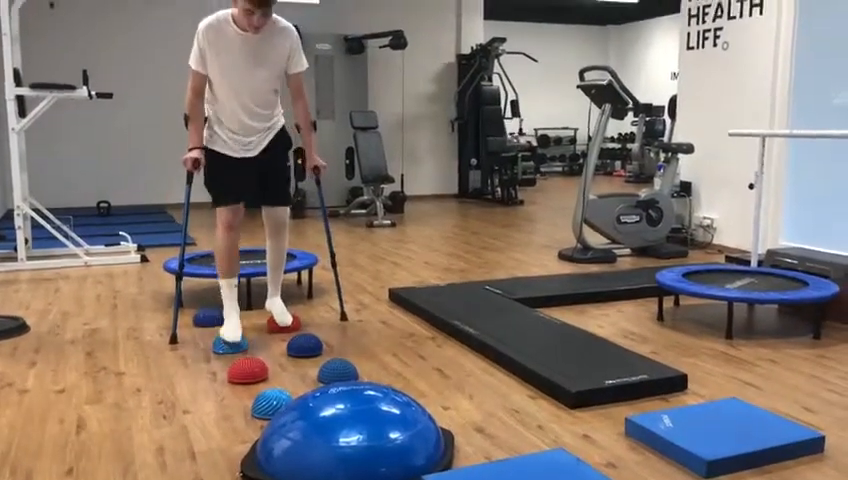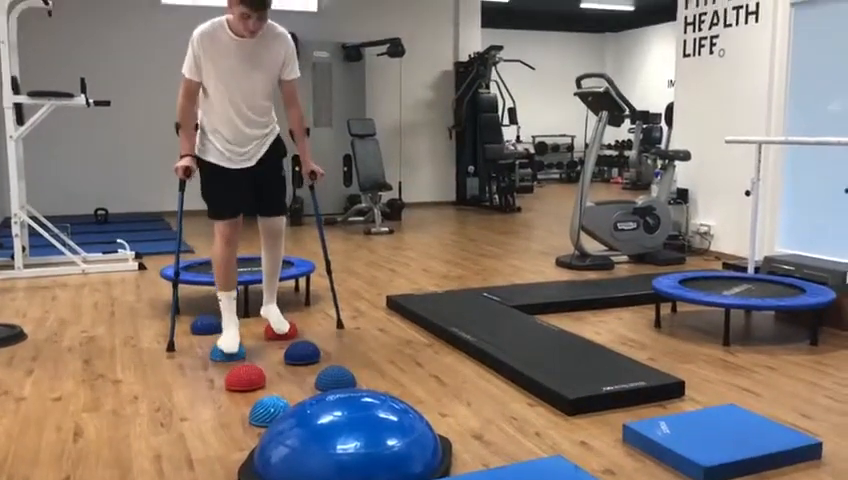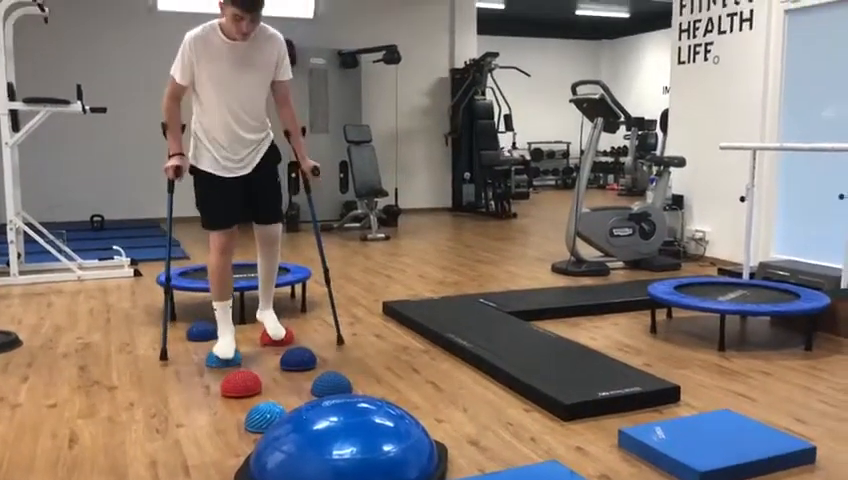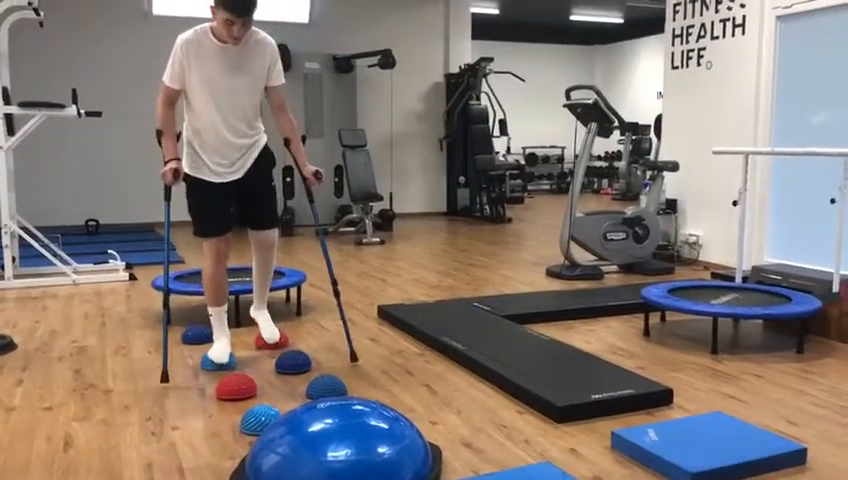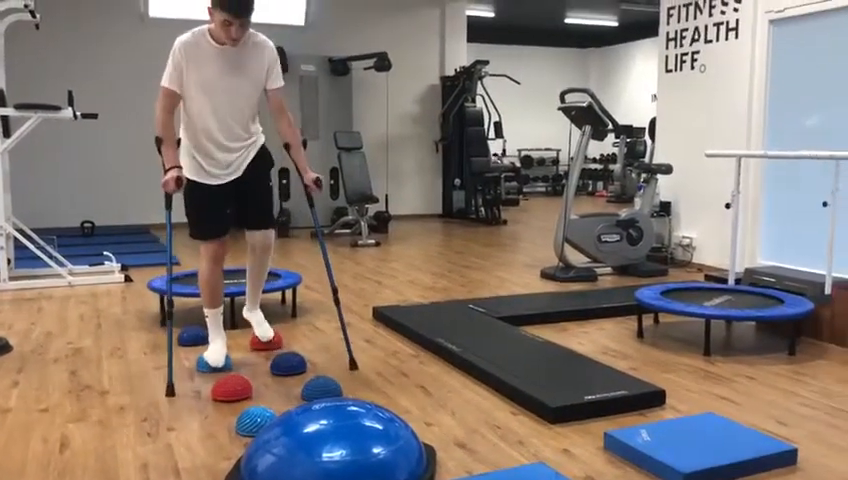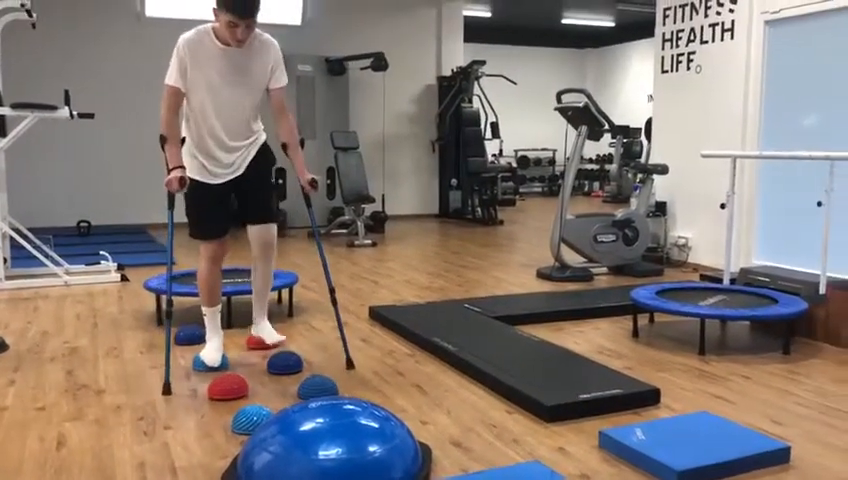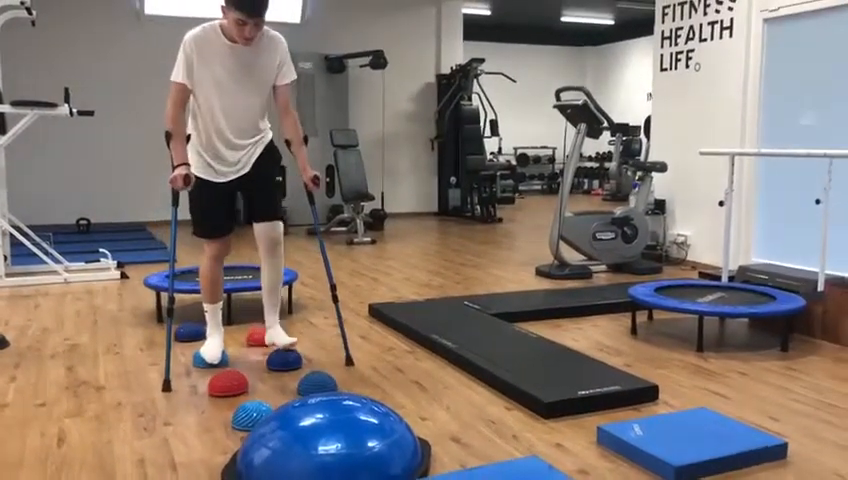
dt=0.2s
person 1, frame 1
left shoulder: (286, 34)
right shoulder: (210, 30)
left elbow: (298, 95)
right elbow: (196, 92)
left wrist: (310, 151)
right wrist: (195, 145)
left hip: (271, 138)
right hip: (222, 141)
left knee: (278, 219)
right knee: (228, 220)
left ankle: (274, 297)
right ankle: (230, 312)
person 1, frame 2
left shoulder: (281, 40)
right shoulder: (205, 37)
left elbow: (292, 102)
right elbow: (187, 97)
left wrist: (306, 157)
right wrist: (187, 153)
left hip: (265, 146)
right hip: (217, 152)
left knee: (274, 228)
right knee: (226, 232)
left ankle: (270, 304)
right ankle: (229, 322)
person 1, frame 3
left shoulder: (274, 42)
right shoulder: (197, 41)
left elbow: (284, 103)
right elbow: (172, 99)
left wrist: (303, 155)
right wrist: (175, 152)
left hip: (260, 153)
right hip: (211, 159)
left knee: (271, 235)
right knee: (222, 242)
left ankle: (266, 308)
right ankle: (225, 329)
person 1, frame 4
left shoulder: (265, 46)
right shoulder: (188, 45)
left elbow: (279, 108)
right elbow: (166, 104)
left wrist: (303, 161)
right wrist: (172, 157)
left hip: (253, 157)
right hip: (204, 164)
left knee: (266, 239)
right knee: (216, 249)
left ankle: (260, 307)
right ankle: (220, 334)
person 1, frame 5
left shoulder: (264, 49)
right shoulder: (186, 47)
left elbow: (280, 112)
right elbow: (166, 109)
left wrist: (304, 168)
right wrist: (172, 165)
left hip: (250, 157)
right hip: (201, 166)
left knee: (262, 240)
right knee: (213, 251)
left ankle: (252, 308)
right ankle: (216, 336)
person 1, frame 6
left shoulder: (268, 48)
right shoulder: (190, 45)
left elbow: (281, 112)
right elbow: (170, 108)
left wrist: (300, 168)
right wrist: (175, 165)
left hip: (252, 154)
right hip: (202, 164)
left knee: (265, 239)
right knee: (212, 250)
left ankle: (260, 321)
right ankle: (213, 336)
person 1, frame 7
left shoulder: (275, 45)
right shoulder: (197, 42)
left elbow: (286, 109)
right elbow: (176, 106)
left wrist: (304, 165)
right wrist: (180, 162)
left hip: (258, 153)
right hip: (208, 161)
left knee: (272, 238)
right knee: (216, 248)
left ankle: (273, 326)
right ankle: (214, 332)
